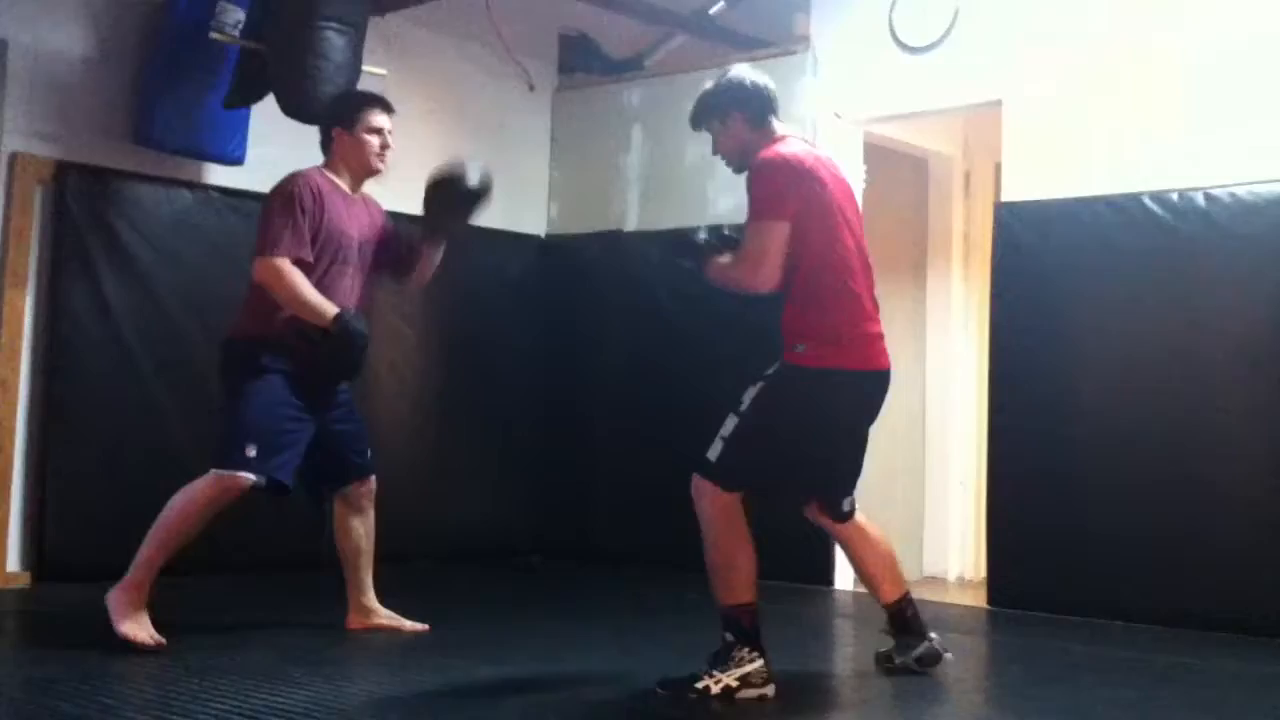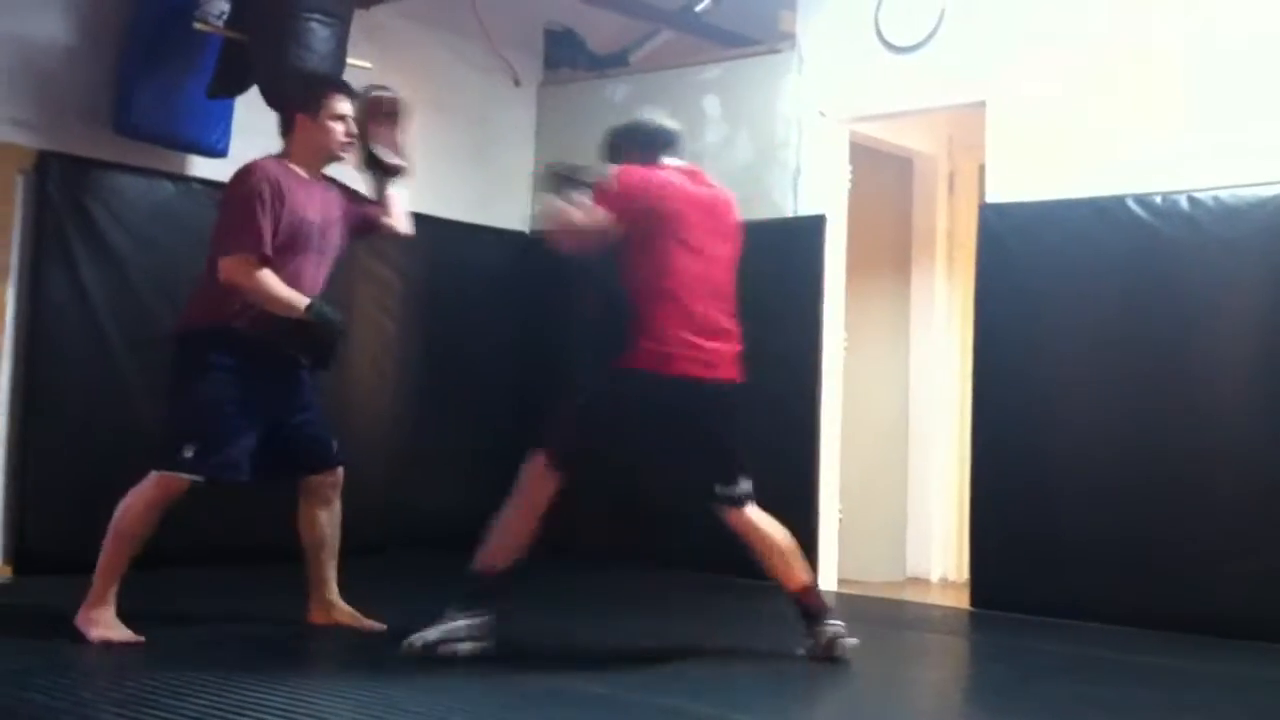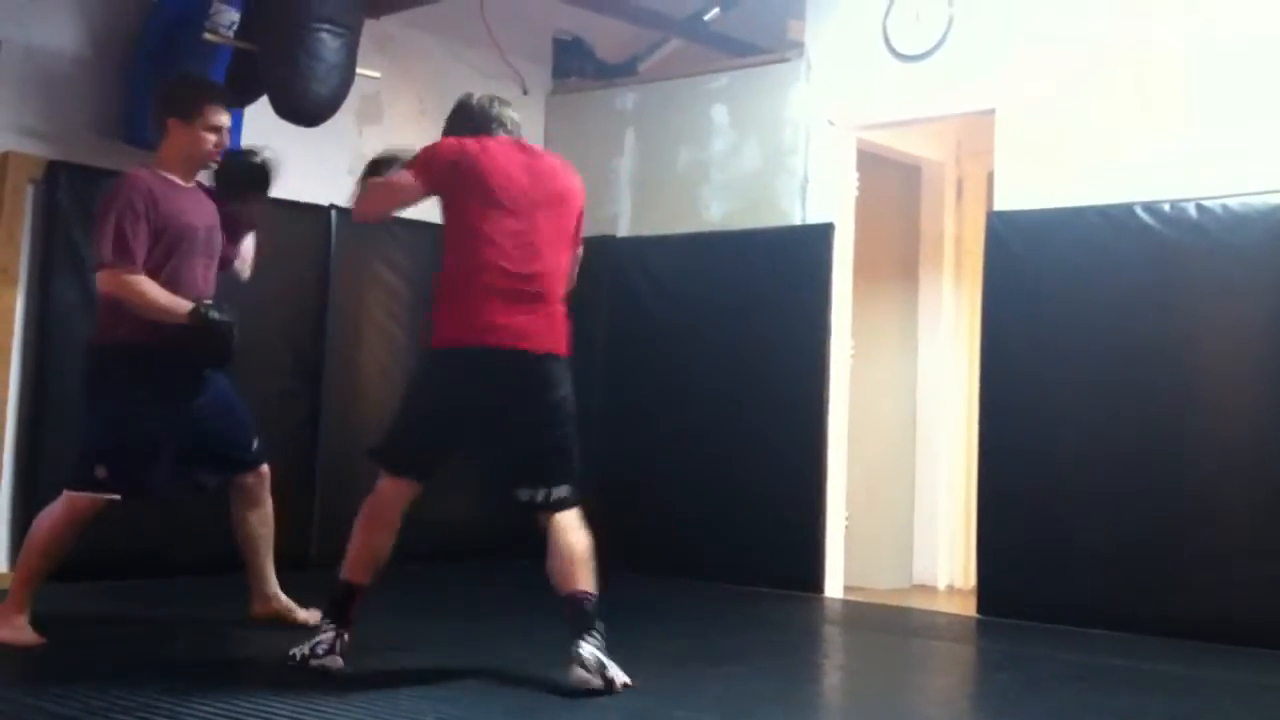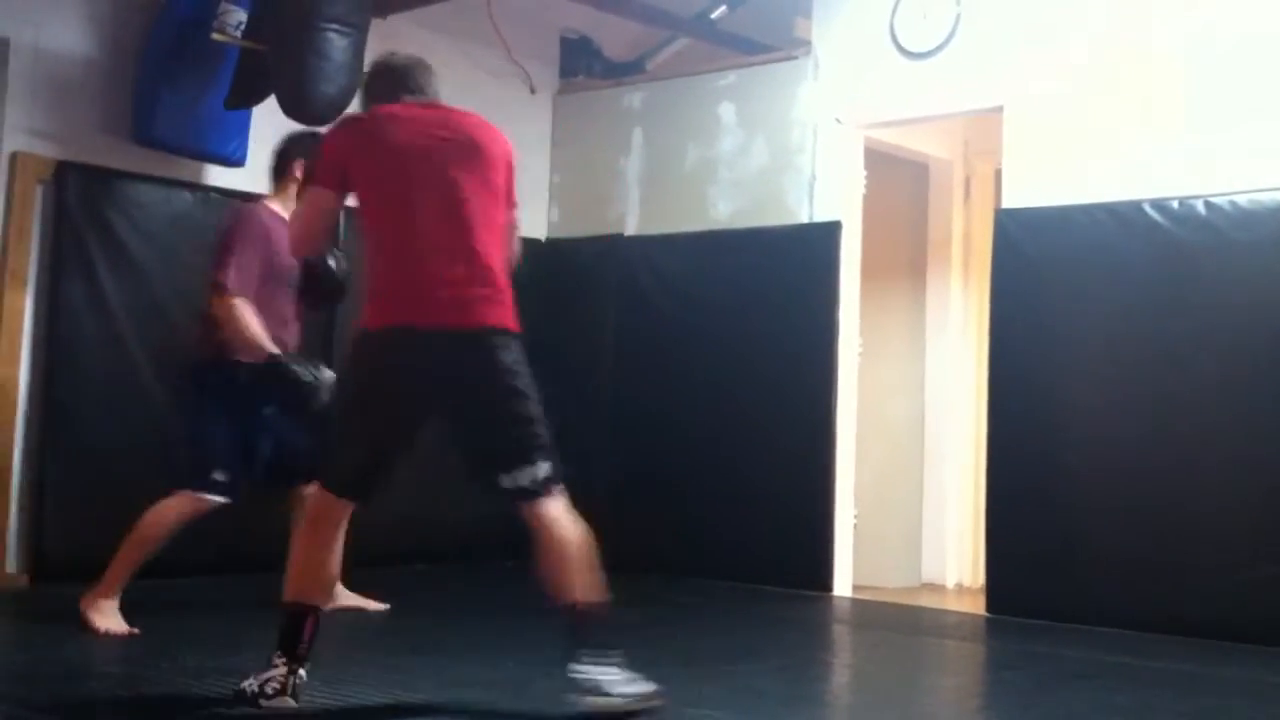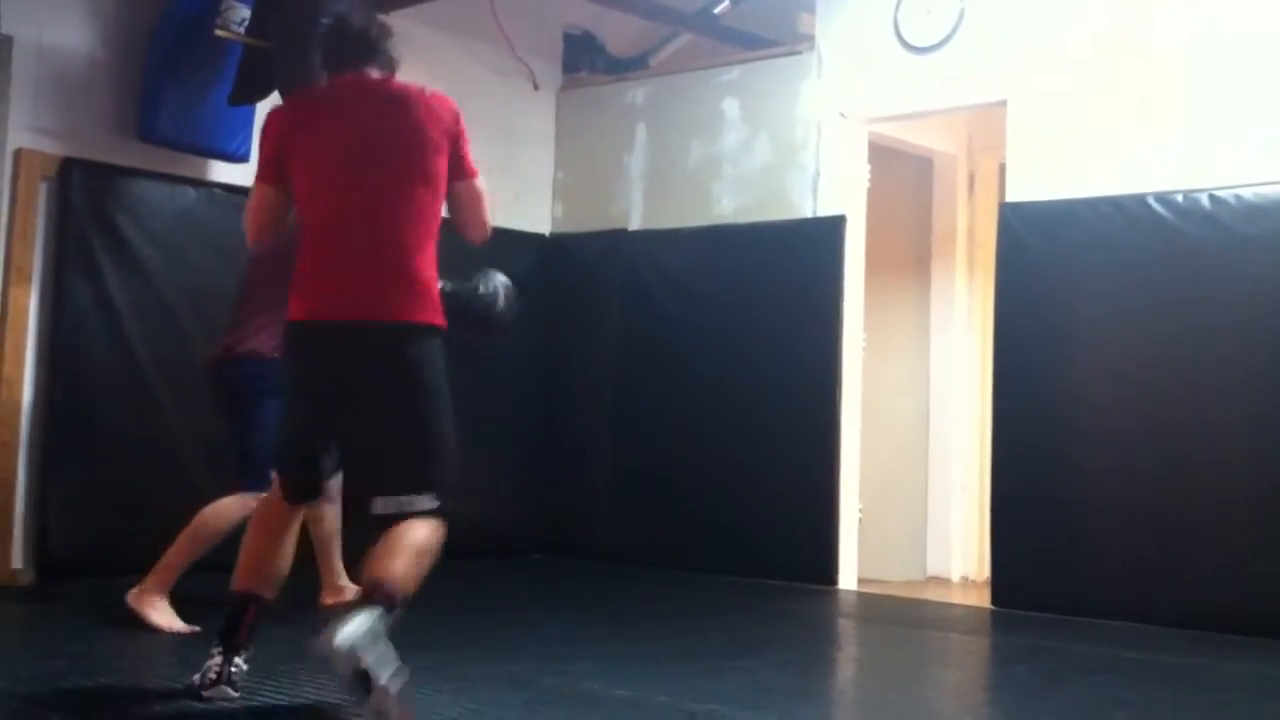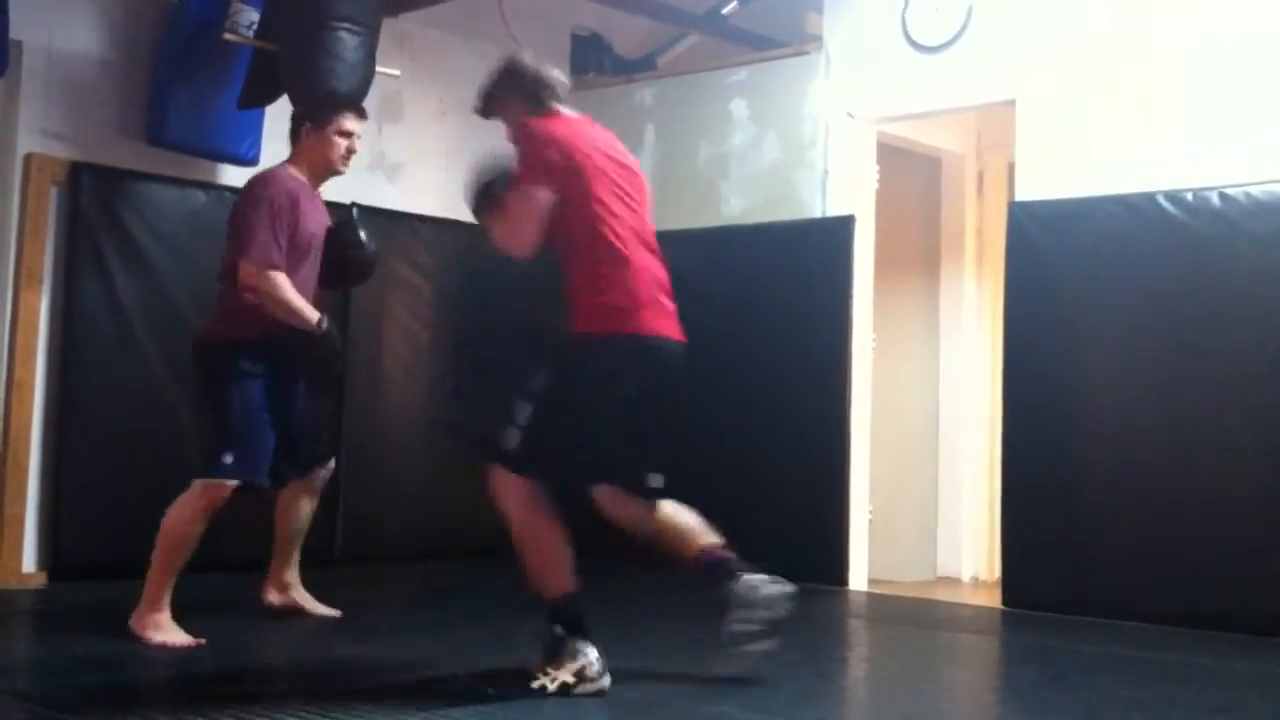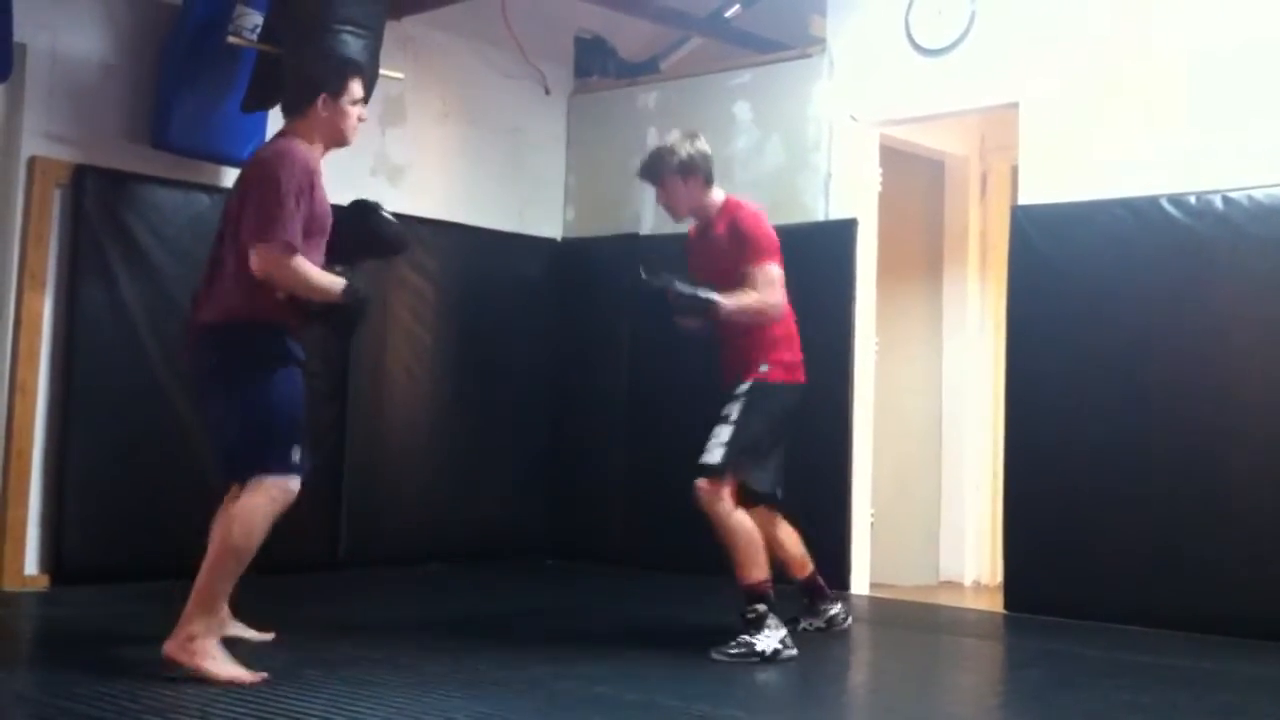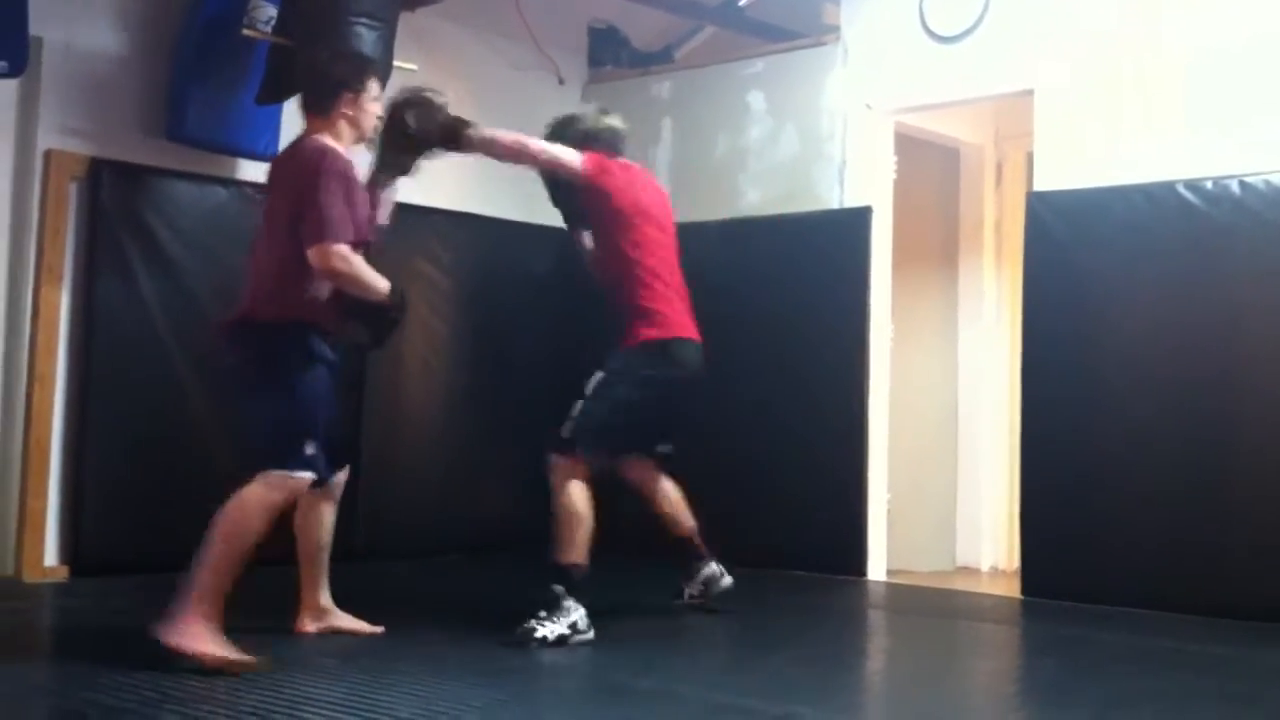
dt=0.7s
person 1, frame 1
left shoulder: (775, 165)
right shoulder: (817, 162)
left elbow: (762, 274)
left wrist: (711, 264)
right wrist: (733, 255)
left hip: (822, 365)
right hip: (862, 363)
left knee: (714, 491)
right knee: (829, 507)
left ankle: (743, 657)
right ankle: (914, 636)
person 1, frame 2
left shoulder: (632, 183)
right shoulder: (723, 201)
left elbow: (568, 233)
left wrist: (560, 203)
left hip: (656, 371)
right hip: (720, 379)
left knee: (540, 474)
right knee: (738, 510)
left ankle: (472, 614)
right ankle: (822, 625)
person 1, frame 3
left shoulder: (457, 154)
right shoulder: (567, 179)
left elbow: (368, 208)
left wrist: (383, 179)
left hip: (466, 350)
right hip: (542, 355)
left knee: (395, 486)
right knee: (562, 511)
left ankle: (334, 629)
right ankle: (588, 643)
person 1, frame 4
left shoulder: (352, 134)
right shoulder: (489, 137)
left elbow: (304, 241)
left hip: (395, 334)
right hip: (485, 333)
left knee: (330, 500)
right knee: (546, 503)
left ankle: (286, 665)
right ankle: (593, 657)
person 1, frame 5
left shoulder: (290, 118)
right shoulder: (437, 111)
left elbow: (261, 234)
right elbow: (478, 228)
left hip: (317, 327)
right hip: (407, 330)
left knee: (294, 493)
right knee: (417, 513)
left ankle: (228, 654)
right ankle: (364, 618)
person 1, frame 6
left shoulder: (544, 139)
right shoulder: (612, 147)
left elbow: (518, 239)
left wrist: (491, 209)
left hip: (609, 336)
right hip: (659, 336)
left knee: (515, 482)
right knee: (618, 492)
left ankle: (573, 647)
right ankle: (740, 581)
person 1, frame 7
left shoulder: (745, 221)
right shoulder: (699, 237)
left elbow: (771, 304)
right elbow: (703, 312)
left wrist: (703, 300)
right wrist: (678, 301)
left hip: (769, 376)
right hip: (755, 378)
left knee: (716, 487)
right knee: (756, 504)
left ankle: (765, 625)
right ankle: (824, 603)
person 1, frame 8
left shoulder: (610, 176)
right shoulder: (645, 187)
left elbow: (534, 151)
left wrist: (464, 134)
right wrist: (581, 225)
left hip: (650, 342)
right hip: (677, 346)
left knee: (568, 464)
right knee: (637, 463)
left ankle: (568, 606)
right ankle: (703, 567)
person 2, frame 1
left shoulder: (368, 214)
right shoulder: (303, 189)
left elbow: (416, 270)
right elbow: (270, 267)
left wrist: (445, 229)
right wrist: (335, 320)
left hip: (323, 371)
right hip: (269, 360)
left knee: (358, 484)
right knee: (233, 476)
left ankle: (364, 606)
right ankle: (130, 592)
person 2, frame 2
left shoulder: (332, 195)
right shoulder: (262, 179)
left elbow: (397, 223)
right elbow: (236, 268)
right wrist: (310, 311)
left hip: (282, 359)
right hip: (226, 351)
left knee: (325, 475)
right knee: (175, 476)
left ankle: (326, 601)
right ankle: (99, 604)
person 2, frame 3
left shoulder: (205, 197)
right shoulder: (136, 188)
left elbow: (237, 266)
right elbow: (113, 279)
left wrist: (247, 215)
right wrist: (194, 315)
left hip: (195, 367)
right hip: (135, 367)
left knee: (253, 473)
right knee: (89, 494)
left ankle: (267, 595)
person 2, frame 4
left shoulder: (291, 230)
right shoulder: (252, 222)
right elbow: (228, 302)
right wrist: (278, 362)
left hip: (267, 382)
right hip: (234, 379)
left knee: (314, 483)
right knee: (203, 494)
left ankle: (330, 590)
right ankle: (104, 595)
person 2, frame 5
left shoulder: (285, 233)
left hip: (269, 373)
right hip: (260, 373)
left knee: (323, 479)
right knee: (257, 492)
left ankle: (336, 583)
right ankle: (150, 591)
person 2, frame 6
left shoulder: (314, 201)
right shoulder: (273, 188)
right elbow: (258, 276)
right wrist: (319, 324)
left hip: (279, 356)
right hip: (241, 354)
left knee: (314, 469)
right knee: (221, 482)
left ankle: (283, 582)
right ankle: (152, 610)
person 2, frame 7
left shoulder: (282, 160)
right shoulder: (291, 163)
right elbow: (270, 262)
left wrist: (332, 270)
right wrist: (341, 289)
left hip: (233, 336)
right hip: (250, 338)
left knee: (251, 482)
right knee: (276, 483)
left ankle: (215, 612)
right ankle: (193, 634)
person 2, frame 8
left shoulder: (303, 159)
right shoulder: (326, 161)
left elbow: (366, 223)
right elbow: (330, 255)
left wrist: (391, 171)
right wrist: (387, 294)
left hip: (288, 337)
right hip: (287, 337)
left knee: (330, 473)
right knee: (286, 477)
left ankle: (316, 607)
right ankle: (192, 616)
